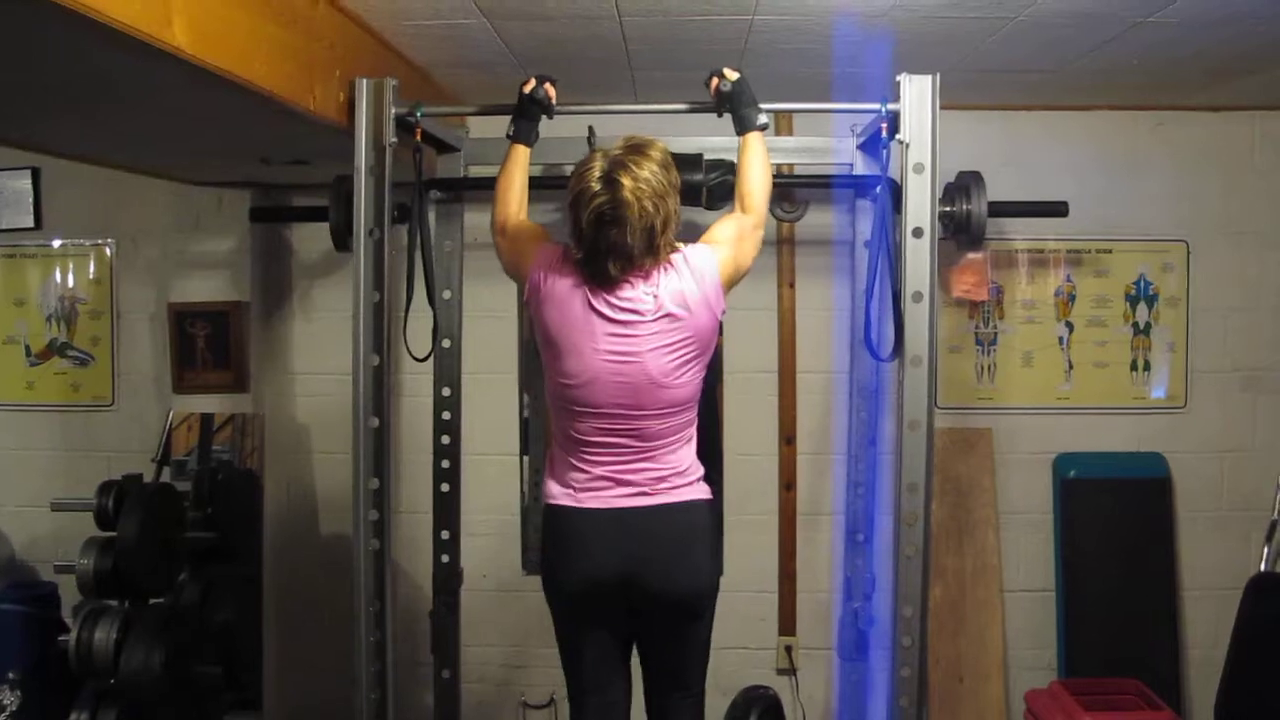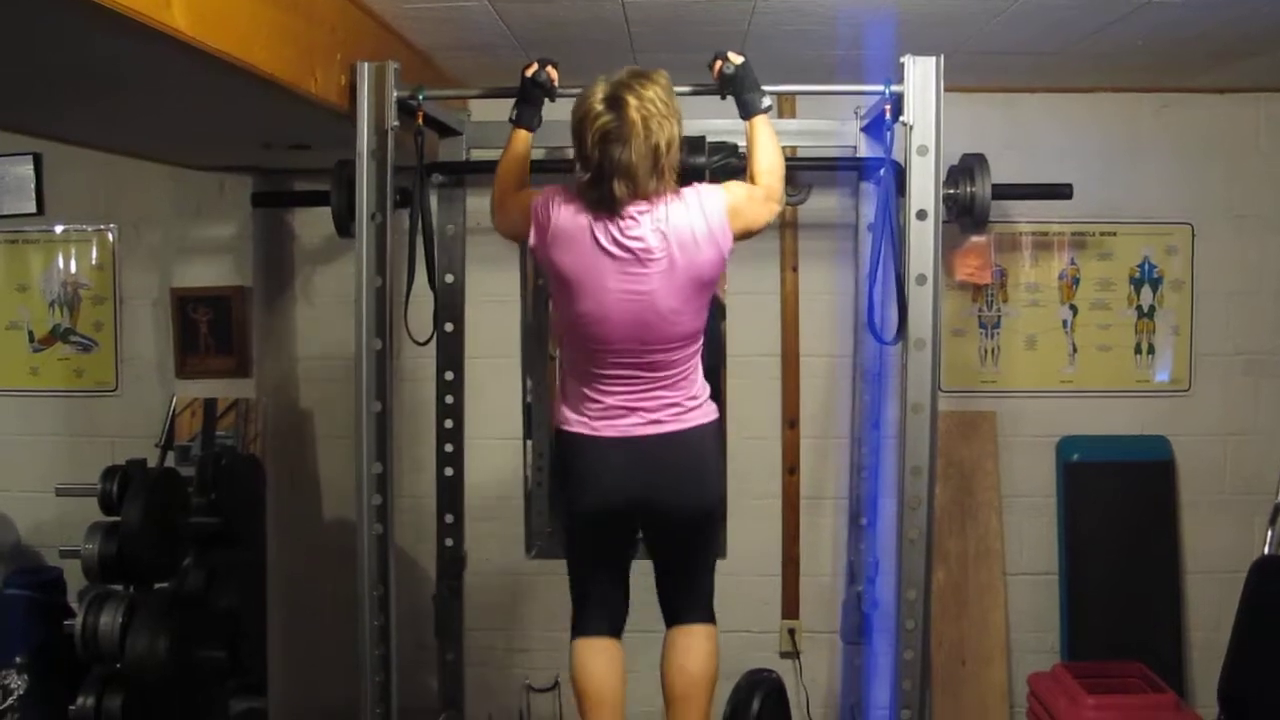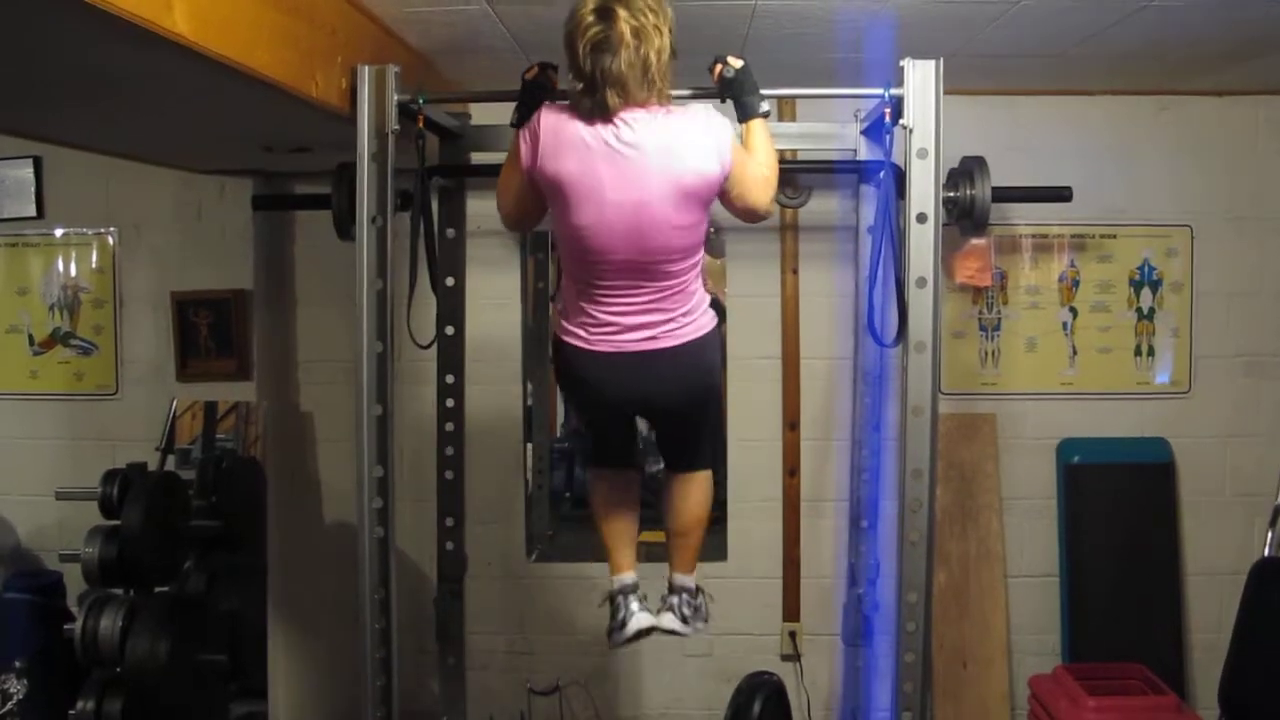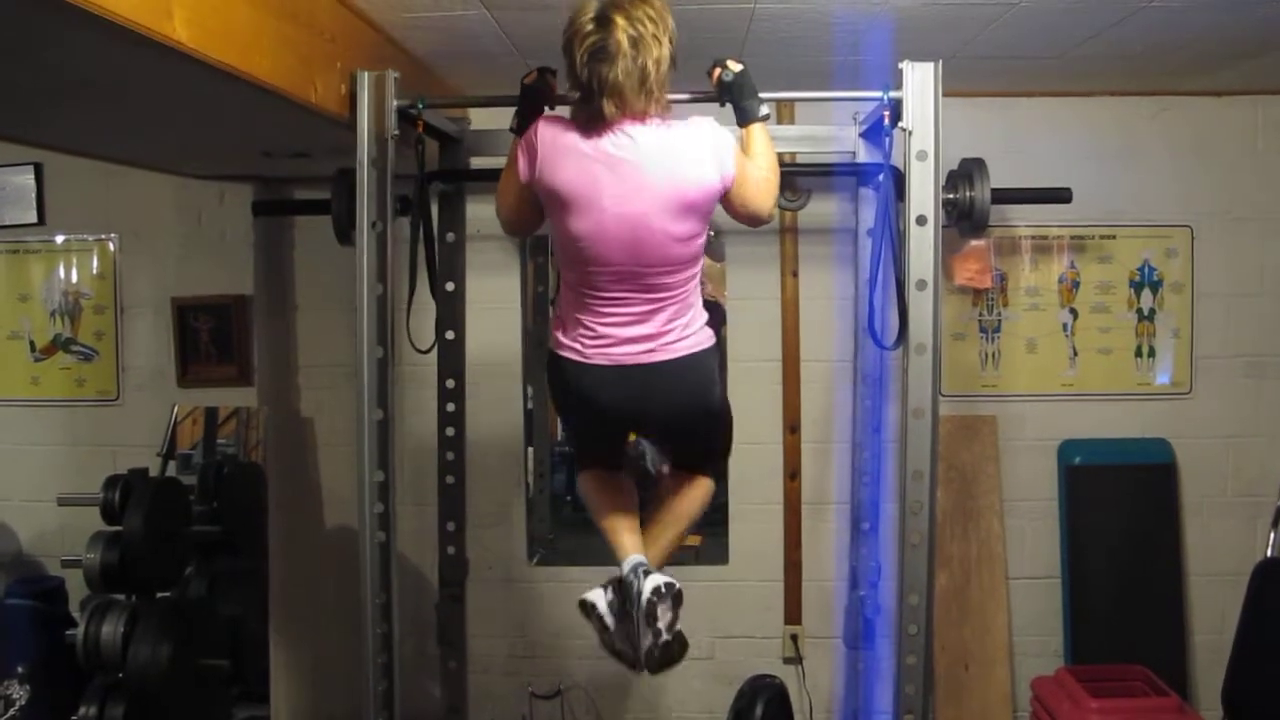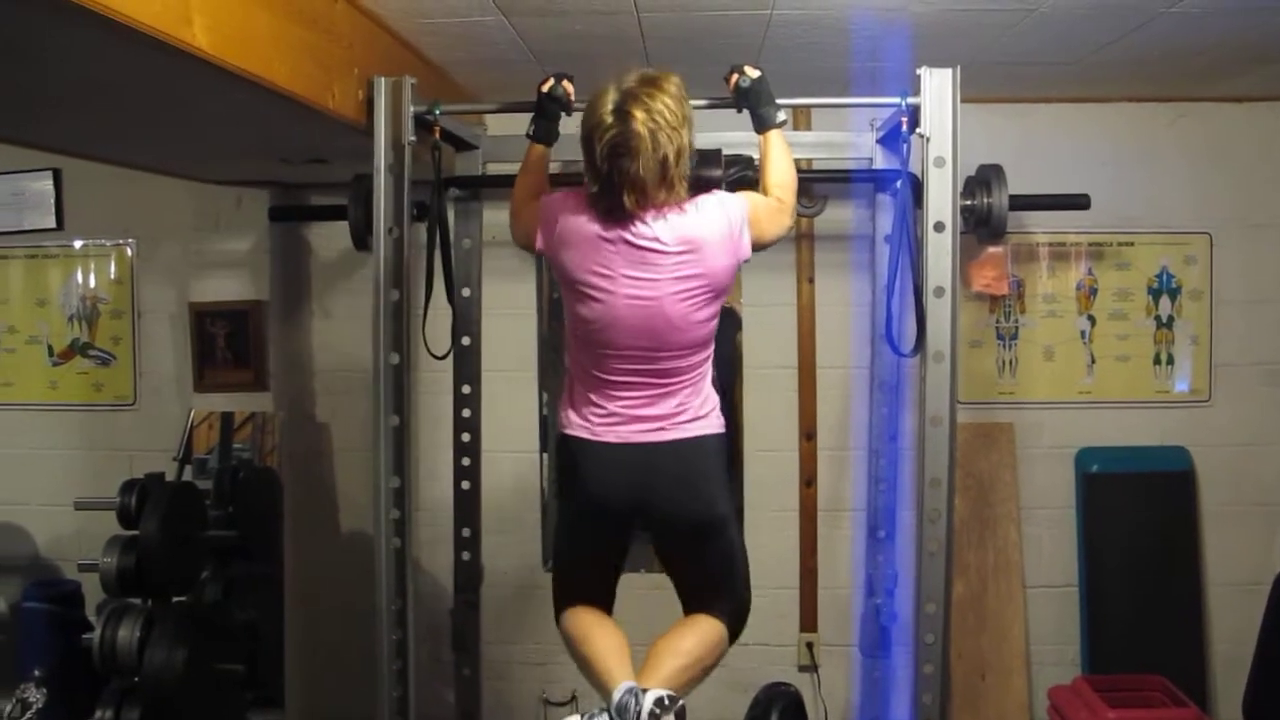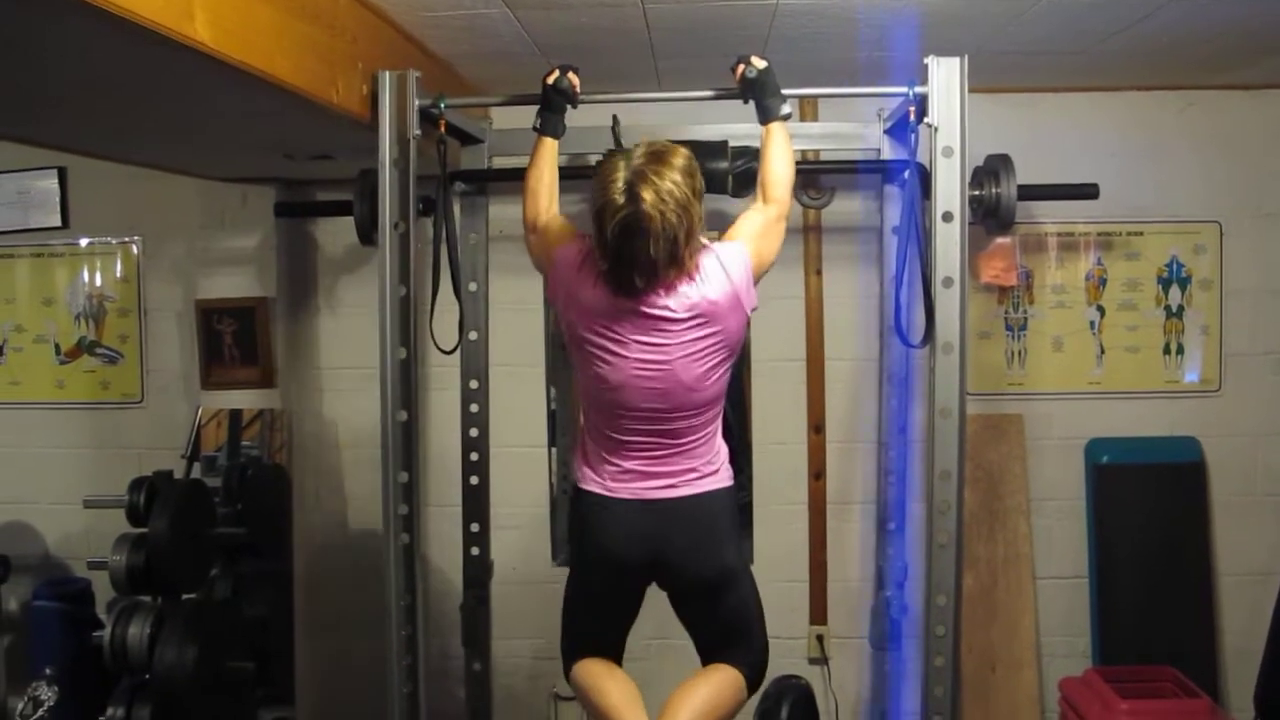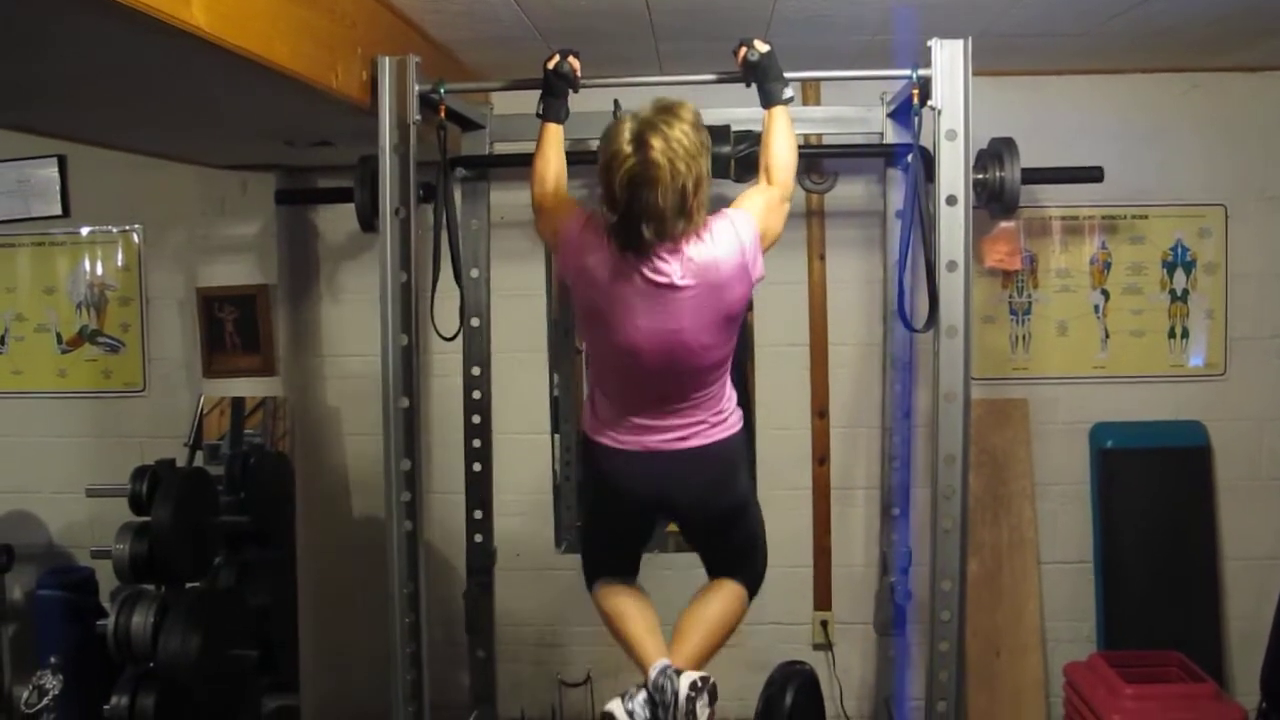
dt=0.5s
person 1, frame 1
left shoulder: (551, 288)
right shoulder: (698, 284)
left elbow: (507, 225)
right elbow: (751, 215)
left wrist: (523, 129)
right wrist: (748, 119)
left hip: (578, 536)
right hip: (679, 534)
person 1, frame 2
left shoulder: (558, 220)
right shoulder: (703, 214)
left elbow: (503, 211)
right elbow: (770, 195)
left wrist: (525, 115)
right wrist: (753, 101)
left hip: (589, 454)
right hip: (686, 452)
left knee: (595, 612)
right knee: (690, 608)
person 1, frame 3
left shoulder: (549, 133)
right shoulder: (704, 131)
left elbow: (514, 216)
right elbow: (759, 201)
right wrist: (752, 109)
left hip: (587, 358)
right hip: (685, 354)
left knee: (608, 456)
right knee: (691, 459)
left ankle: (625, 595)
right ankle: (683, 594)
person 1, frame 4
left shoulder: (548, 143)
right shoulder: (703, 143)
left elbow: (513, 222)
right elbow: (761, 206)
right wrist: (750, 109)
left hip: (582, 372)
right hip: (681, 370)
left knee: (596, 461)
right knee: (703, 460)
left ankle: (631, 569)
right ankle: (649, 574)
person 1, frame 5
left shoulder: (567, 224)
right shoulder: (717, 223)
left elbow: (521, 222)
right elbow: (782, 207)
left wrist: (542, 129)
right wrist: (767, 116)
left hip: (591, 458)
right hip: (688, 458)
left knee: (578, 599)
right knee: (721, 606)
person 1, frame 6
left shoulder: (577, 287)
right shoulder: (725, 285)
left elbow: (537, 217)
right elbow: (774, 204)
left wrist: (550, 120)
right wrist: (771, 106)
left hip: (605, 516)
right hip: (700, 515)
left knee: (587, 655)
right knee: (741, 657)
person 1, frame 7
left shoulder: (586, 256)
right shoulder: (730, 252)
left elbow: (546, 198)
right elbow: (778, 184)
left wrist: (553, 105)
right wrist: (774, 90)
left hip: (615, 462)
right hip: (711, 460)
left knee: (608, 572)
right knee: (739, 567)
